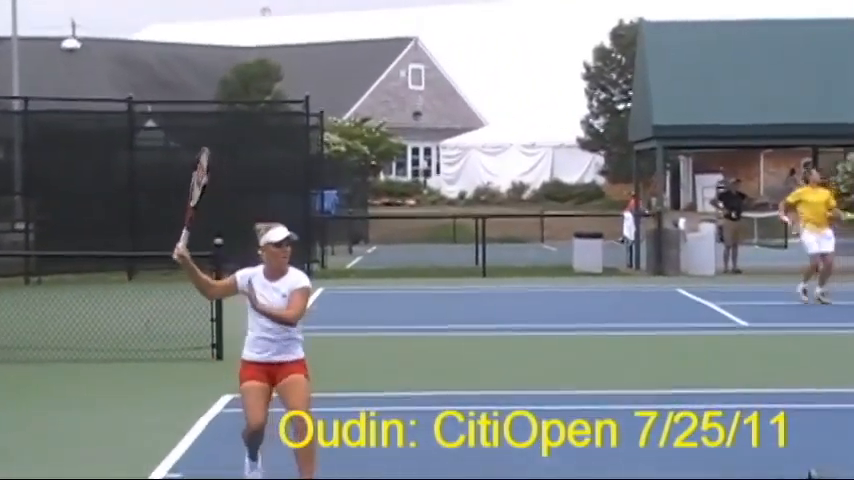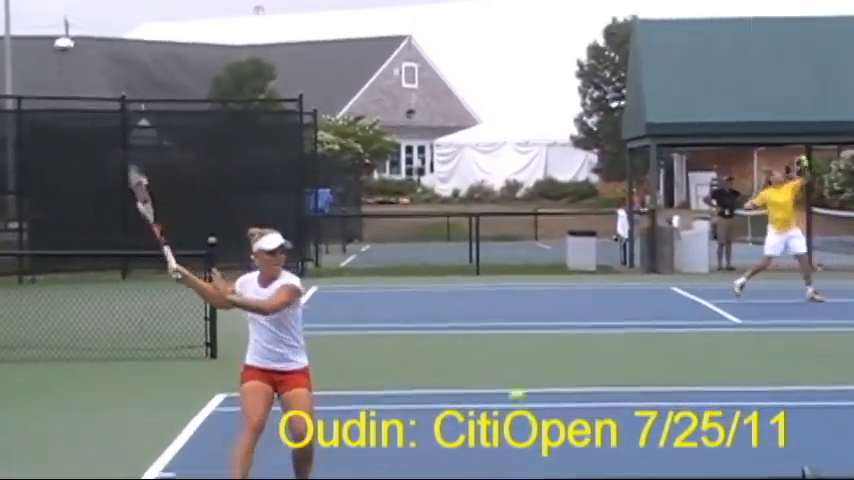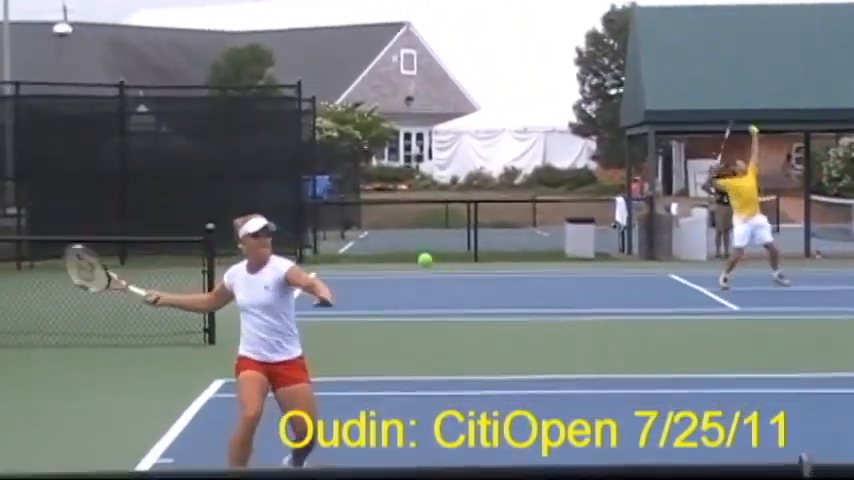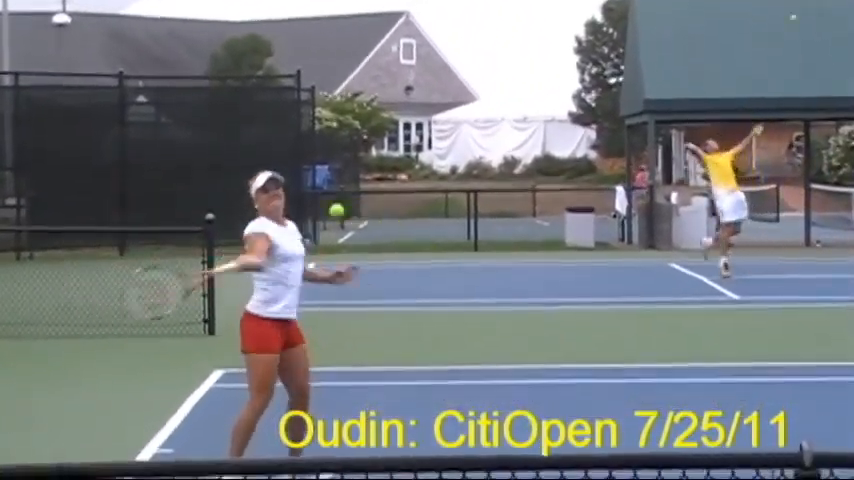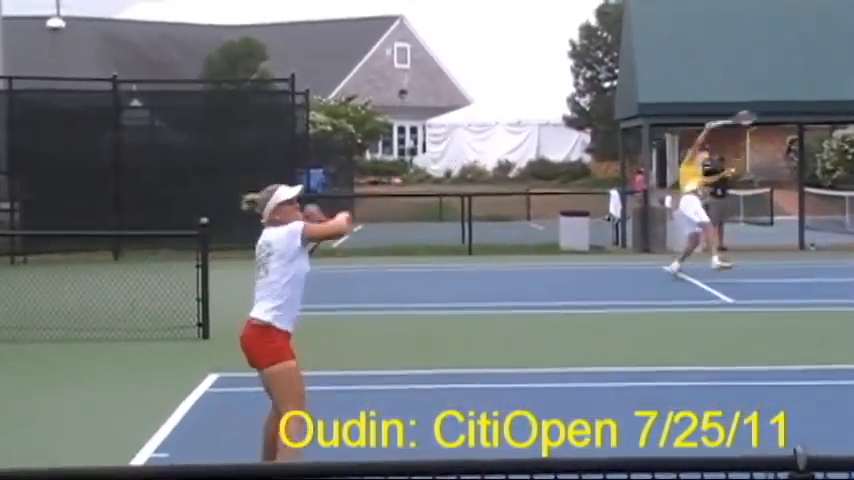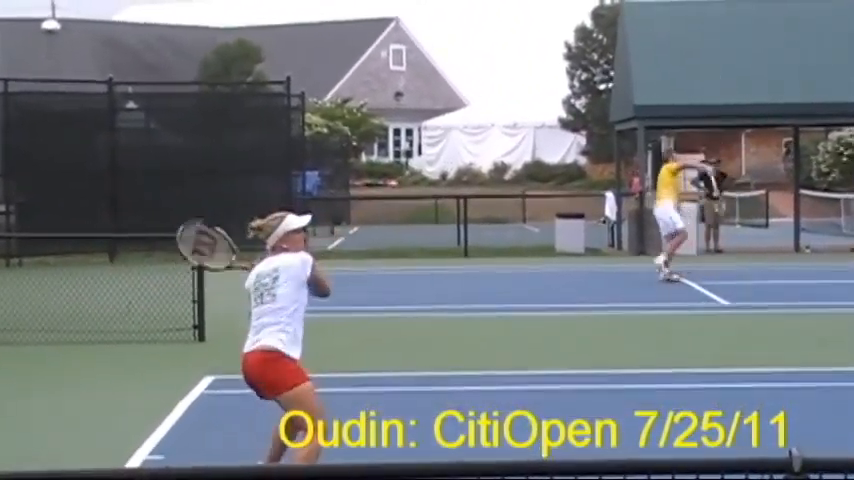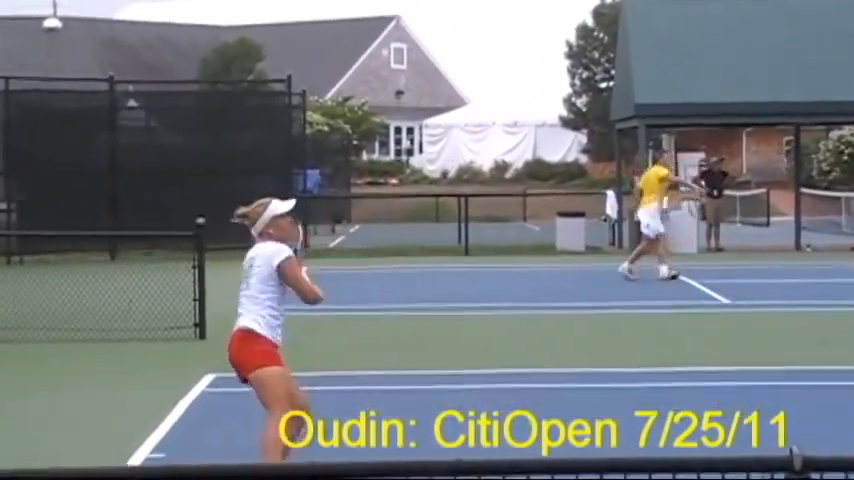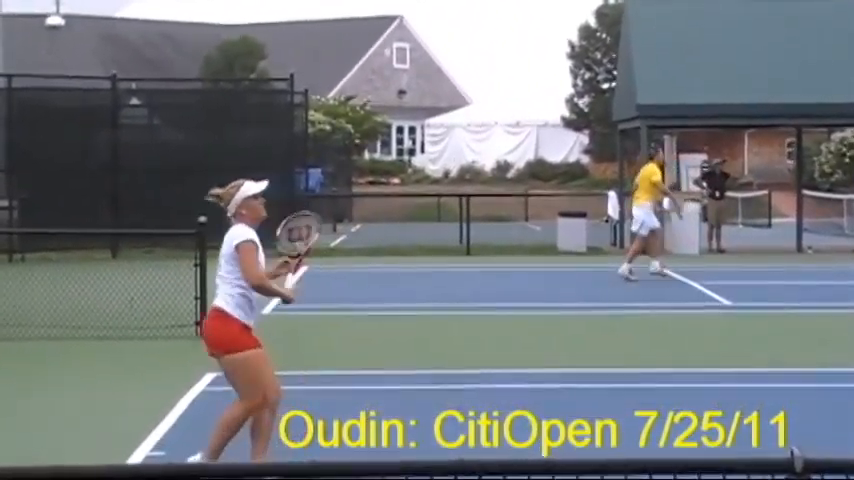
dt=0.2s
person 1, frame 1
left shoulder: (299, 280)
right shoulder: (248, 276)
left elbow: (292, 317)
right elbow: (212, 290)
left wrist: (260, 306)
right wrist: (187, 263)
left hip: (291, 362)
right hip: (254, 363)
left knee: (301, 421)
right knee: (255, 425)
right ankle: (253, 459)
person 1, frame 2
left shoulder: (290, 284)
right shoulder: (246, 281)
left elbow: (268, 307)
right elbow: (221, 299)
left wrist: (231, 294)
right wrist: (187, 277)
left hip: (293, 370)
right hip: (256, 369)
left knee: (301, 433)
right knee: (253, 426)
person 1, frame 3
left shoulder: (282, 268)
right shoulder: (234, 274)
left elbow: (310, 283)
right elbow: (210, 302)
left wrist: (322, 295)
right wrist: (164, 298)
left hip: (289, 360)
right hip: (251, 360)
left knee: (305, 431)
right knee: (250, 417)
left ankle: (295, 466)
person 1, frame 4
left shoulder: (290, 228)
right shoulder: (259, 228)
right elbow: (256, 260)
left wrist: (328, 277)
right wrist: (236, 264)
left hip: (287, 321)
right hip: (264, 322)
left knee: (301, 396)
right knee: (260, 401)
person 1, frame 5
left shoulder: (271, 239)
right shoulder: (292, 232)
right elbow: (338, 229)
right wrist: (343, 216)
left hip: (259, 333)
right hip: (269, 336)
left knee: (283, 407)
right knee: (294, 416)
person 1, frame 6
left shoulder: (257, 273)
right shoulder: (302, 261)
right elbow: (323, 290)
left hip: (255, 360)
right hip: (275, 359)
left knee: (303, 415)
right knee: (316, 429)
left ankle: (269, 467)
person 1, frame 7
left shoulder: (258, 254)
right shoulder: (279, 252)
right elbow: (312, 296)
left wrist: (297, 277)
right wrist: (311, 287)
left hip: (253, 342)
right hip: (254, 343)
left knee: (299, 409)
right knee: (281, 414)
person 1, frame 8
left shoulder: (242, 235)
right shoulder: (245, 235)
right elbow: (257, 281)
left wrist: (278, 270)
right wrist: (284, 292)
left hip: (239, 327)
right hip: (225, 326)
left knee: (271, 396)
right knee: (253, 400)
right ankle: (205, 463)
person 2, frame 1
left shoulder: (826, 193)
right shoulder: (800, 192)
left elbow: (834, 210)
right elbow: (783, 204)
left wrist: (838, 215)
right wrist: (783, 215)
left hip: (824, 231)
right hip: (808, 231)
left knee: (829, 262)
right knee: (815, 261)
left ankle: (819, 291)
right ankle: (803, 286)
person 2, frame 2
left shoulder: (790, 188)
right shoulder: (766, 193)
left elbow: (804, 181)
right elbow: (751, 204)
right wrist: (748, 204)
left hip: (791, 231)
right hip: (775, 233)
left knee: (804, 261)
right knee: (766, 262)
left ankle: (811, 291)
right ankle: (743, 280)
person 2, frame 3
left shoulder: (751, 175)
right shoulder: (730, 182)
left elbow: (754, 154)
right elbow: (714, 184)
left wrist: (754, 135)
right wrist: (714, 179)
left hip: (757, 220)
right hip: (741, 222)
left knee: (772, 249)
right knee: (738, 254)
left ankle: (776, 273)
right ankle: (725, 276)
person 2, frame 4
left shoulder: (725, 156)
right shoulder: (708, 158)
left elbow: (741, 146)
right elbow: (696, 151)
left wrist: (753, 134)
right wrist: (691, 147)
left hip: (735, 194)
right hip: (722, 195)
left knee: (736, 228)
right knee: (727, 229)
left ankle: (711, 241)
right ankle: (724, 261)
person 2, frame 5
left shoulder: (696, 174)
right shoulder: (688, 163)
left elbow: (708, 181)
right elbow: (697, 143)
left wrist: (723, 174)
right wrist: (707, 129)
left hip: (691, 201)
right hip: (690, 201)
left knee: (694, 240)
right knee: (708, 228)
left ankle: (676, 265)
right ankle: (716, 260)
person 2, frame 6
left shoulder: (667, 173)
right shoulder: (668, 168)
right elbow: (685, 164)
right wrist: (704, 167)
left hip: (662, 208)
right hip: (665, 208)
left knee: (670, 240)
right knee: (682, 234)
left ankle: (665, 271)
right ankle: (662, 259)
person 2, frame 7
left shoulder: (649, 172)
right shoulder: (659, 171)
left elbow: (637, 190)
right elbow: (675, 180)
right wrist: (690, 185)
left hip: (652, 210)
right hip: (650, 210)
left knee: (659, 240)
right knee: (648, 242)
left ankle: (665, 270)
right ankle: (626, 265)
person 2, frame 8
left shoulder: (646, 169)
right shoulder: (654, 170)
left elbow: (636, 186)
right elbow: (662, 188)
right wrist: (675, 201)
left hip: (645, 206)
right hip: (644, 207)
left knee: (655, 235)
right knee: (640, 240)
left ankle: (656, 265)
right ankle: (625, 268)
